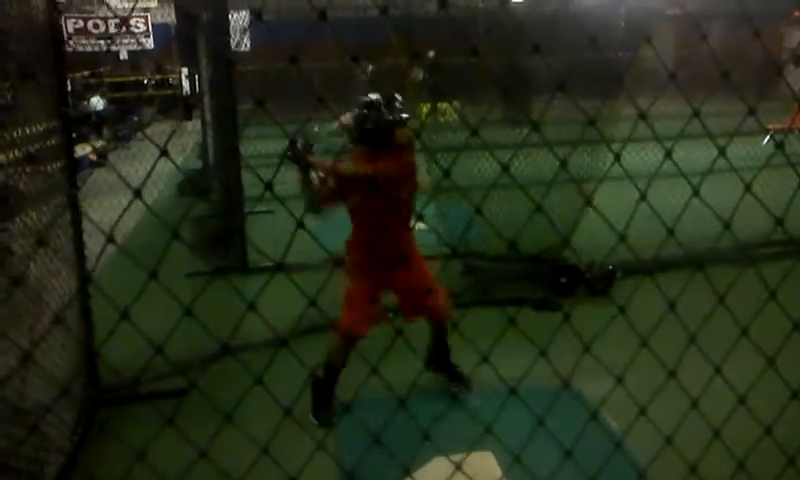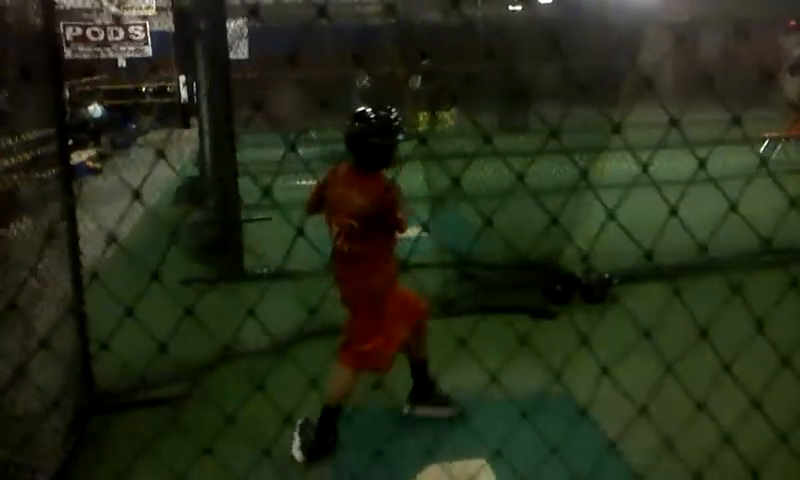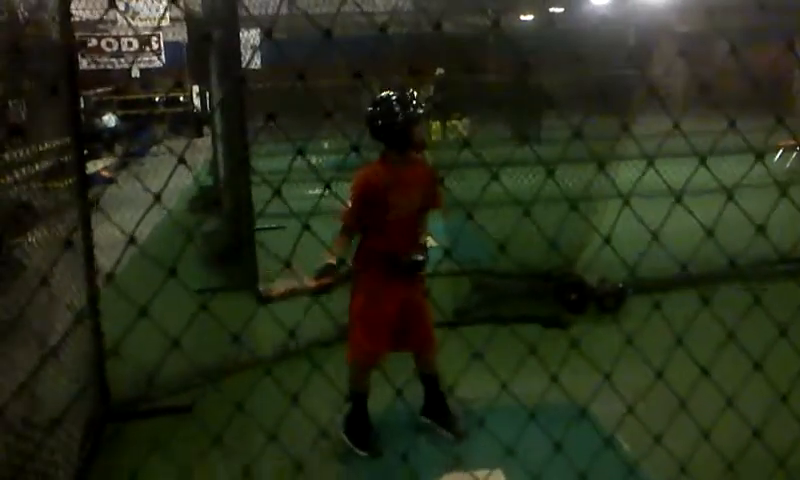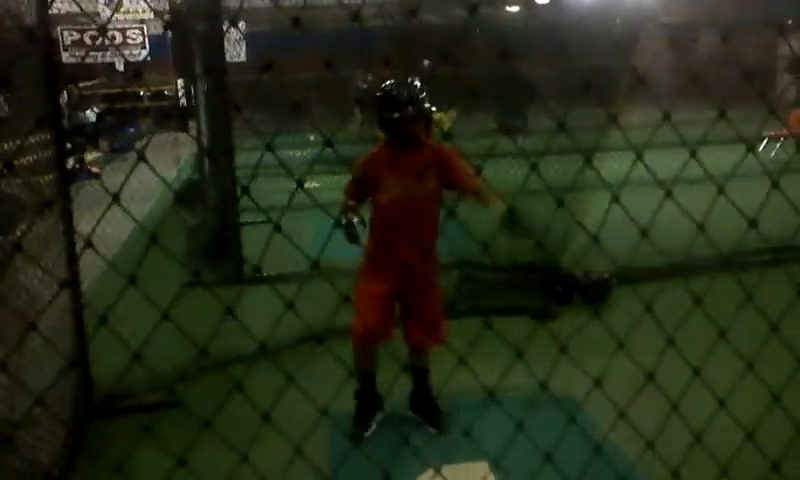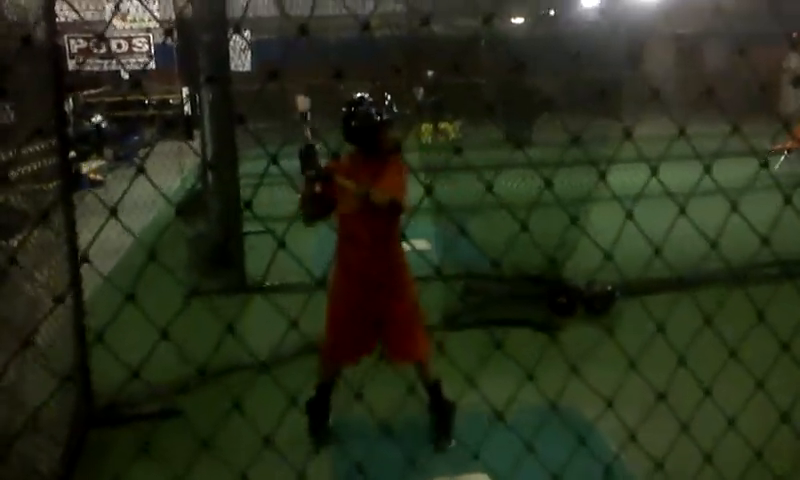
dt=1s
person 1, frame 1
left shoulder: (404, 158)
right shoulder: (359, 160)
left elbow: (360, 172)
right elbow: (317, 204)
left wrist: (318, 165)
left hip: (403, 252)
right hip: (368, 259)
left knee: (438, 309)
right knee: (351, 330)
left ankle: (439, 359)
right ankle: (323, 388)
person 1, frame 2
left shoulder: (337, 175)
right shoulder: (385, 187)
left elbow: (311, 207)
right elbow: (400, 225)
left hip: (352, 271)
right hip: (370, 282)
left knee: (415, 314)
right knee: (356, 357)
left ankle: (423, 392)
right ankle: (320, 436)
person 1, frame 3
left shoulder: (423, 169)
right shoulder: (370, 178)
right elbow: (349, 226)
left wrist: (420, 247)
right wrist: (334, 260)
left hip: (406, 272)
right hip: (374, 275)
left knee: (422, 340)
right knee: (366, 350)
left ankle: (435, 404)
right ankle: (356, 418)
person 1, frame 4
left shoulder: (438, 155)
right shoulder: (374, 160)
left elbow: (472, 187)
right elbow: (352, 195)
left wrist: (499, 207)
right wrist: (350, 216)
left hip: (422, 261)
right hip: (381, 261)
left knee: (421, 333)
right knee: (366, 333)
left ankle: (421, 395)
right ankle: (368, 401)
person 1, frame 5
left shoulder: (393, 164)
right shoulder: (338, 169)
left elbow: (381, 199)
right elbow: (310, 217)
left wrist: (336, 179)
right wrist: (312, 178)
left hip: (391, 273)
right hip: (351, 274)
left knee: (412, 343)
right knee: (336, 345)
left ankle: (440, 406)
right ankle: (320, 406)
